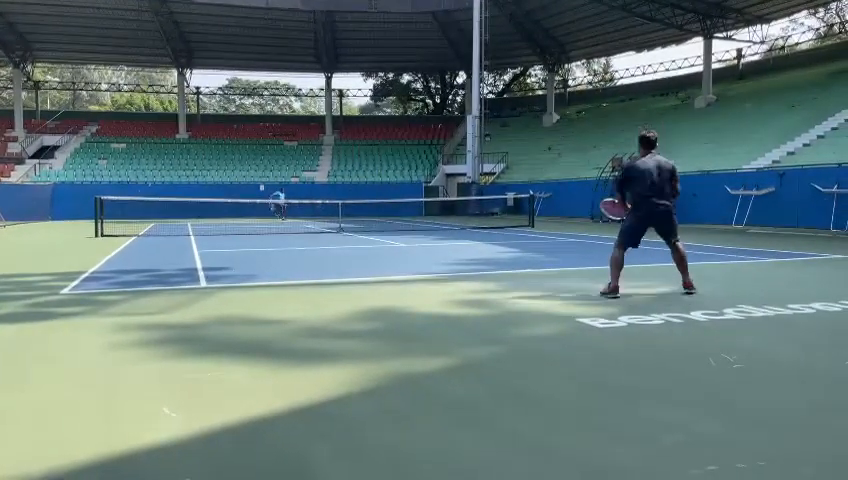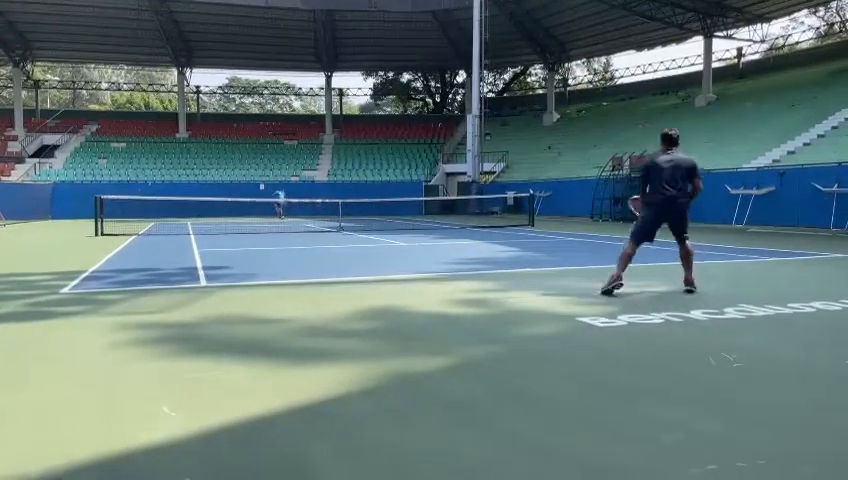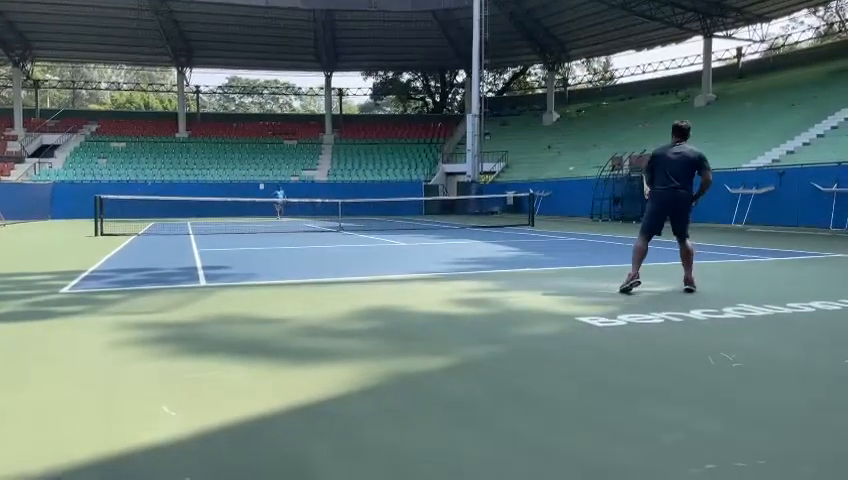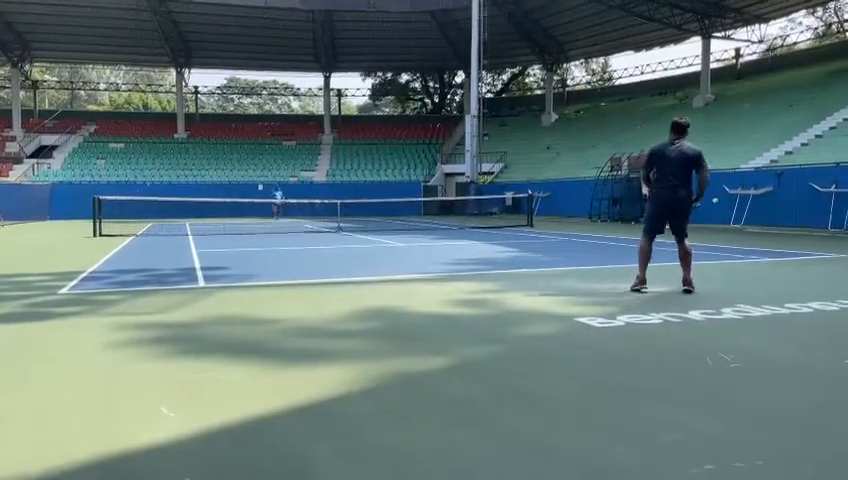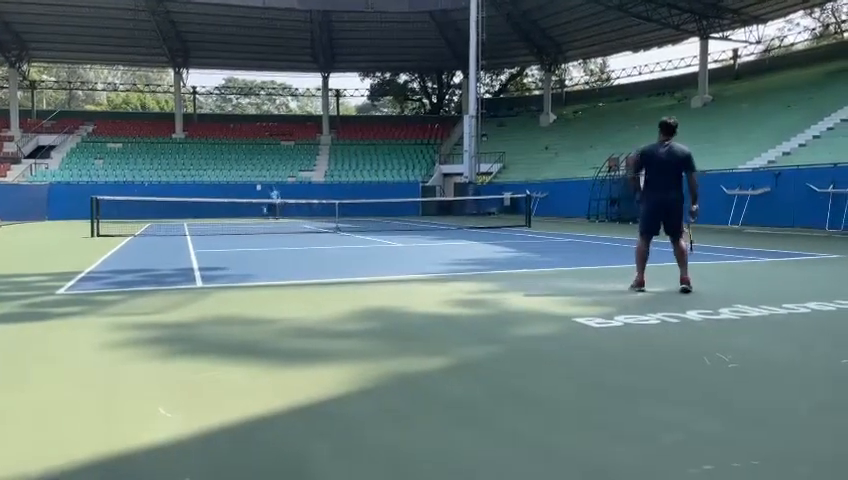
dt=0.2s
person 1, frame 1
left shoulder: (630, 167)
right shoulder: (668, 164)
left elbow: (620, 195)
right elbow: (676, 191)
left wrist: (628, 206)
left hip: (640, 211)
right hip: (665, 210)
left knee: (619, 247)
right knee: (675, 244)
left ankle: (613, 286)
right ankle: (687, 282)
person 1, frame 2
left shoulder: (652, 162)
right shoulder: (689, 161)
left elbow: (643, 189)
right elbow: (698, 187)
left wrist: (646, 204)
left hip: (655, 205)
right hip: (679, 205)
left knee: (633, 242)
right knee: (683, 241)
left ankle: (617, 277)
right ankle: (689, 280)
person 1, frame 3
left shoulder: (658, 152)
right shoulder: (697, 154)
left elbow: (647, 177)
right elbow: (708, 179)
right wrist: (695, 197)
left hip: (658, 198)
right hip: (682, 199)
left knee: (643, 237)
right knee: (683, 239)
left ankle: (634, 275)
right ankle: (689, 279)
person 1, frame 4
left shoulder: (657, 150)
right shoulder: (694, 152)
left elbow: (645, 175)
right elbow: (704, 179)
right wrist: (696, 198)
left hip: (658, 197)
right hip: (681, 199)
left knee: (647, 237)
right knee: (682, 239)
left ankle: (641, 278)
right ankle: (687, 279)
person 1, frame 5
left shoulder: (646, 151)
right shoulder: (684, 152)
left elbow: (633, 176)
right elbow: (692, 180)
left wrist: (640, 193)
right wrist: (694, 203)
left hip: (650, 200)
right hip: (674, 200)
left knee: (644, 239)
right knee: (677, 239)
left ankle: (639, 279)
right ankle: (684, 279)
